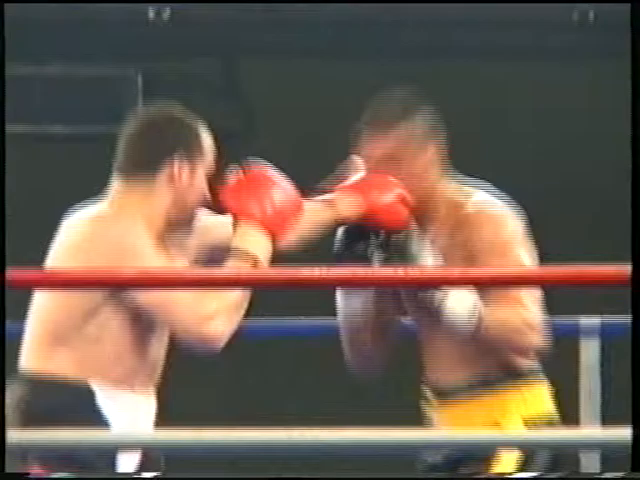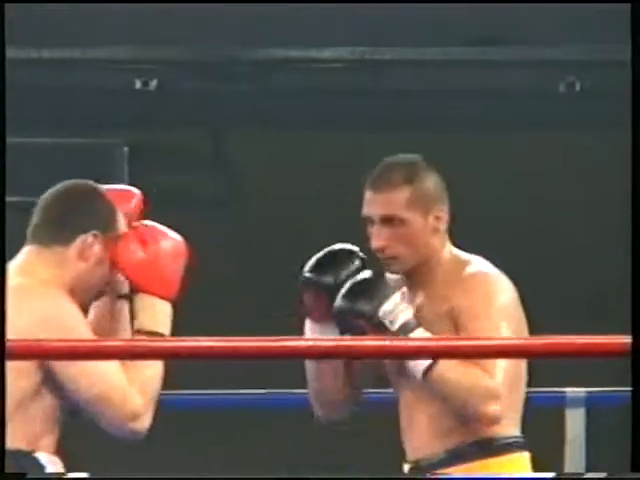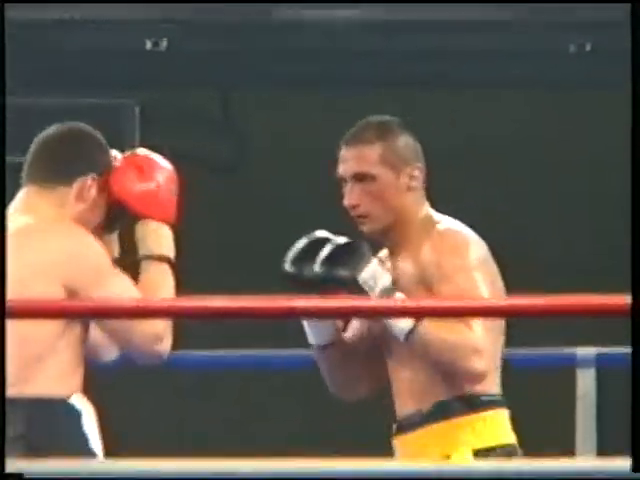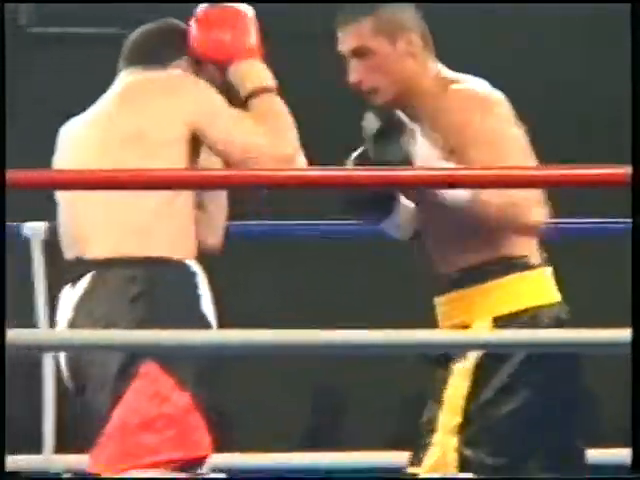
dt=0.7s
person 1, frame 1
left shoulder: (484, 220)
right shoulder: (398, 233)
left elbow: (527, 334)
right elbow: (365, 361)
left wrist: (435, 284)
left hip: (507, 422)
right hip: (451, 426)
person 1, frame 2
left shoulder: (478, 287)
right shoulder: (388, 291)
left elbow: (489, 404)
right elbow: (329, 404)
left wrist: (403, 329)
right wrist: (321, 316)
right hip: (426, 476)
person 1, frame 3
left shoulder: (451, 246)
right shoulder: (386, 263)
left elbow: (474, 358)
right elbow: (350, 384)
left wrist: (376, 286)
left hip: (468, 459)
right hip: (421, 456)
person 1, frame 4
left shoulder: (465, 104)
right shoulder: (437, 117)
left elbow: (526, 212)
left wrist: (423, 164)
right wrist: (389, 208)
left hip: (500, 320)
right hip: (519, 317)
person 2, frame 1
left shoulder: (171, 229)
right shoulder: (112, 235)
left elbow: (274, 227)
right elbow: (208, 325)
left wrist: (348, 204)
right wrist: (252, 244)
right hip: (68, 427)
person 2, frame 2
left shoulder: (16, 295)
right shoulder: (46, 307)
left elbow: (97, 365)
right elbow: (132, 415)
left wrist: (118, 287)
right wrist: (154, 302)
person 2, frame 3
left shoulder: (15, 244)
right shoulder: (66, 245)
right elbow: (153, 338)
left wrist: (100, 240)
right wrist: (154, 226)
left hip: (23, 433)
right hip: (41, 451)
person 2, frame 4
left shoulder: (77, 132)
right shoulder: (176, 92)
right elbow: (284, 159)
left wrist: (209, 150)
right wrist: (250, 69)
left hip: (95, 312)
right hip: (147, 310)
